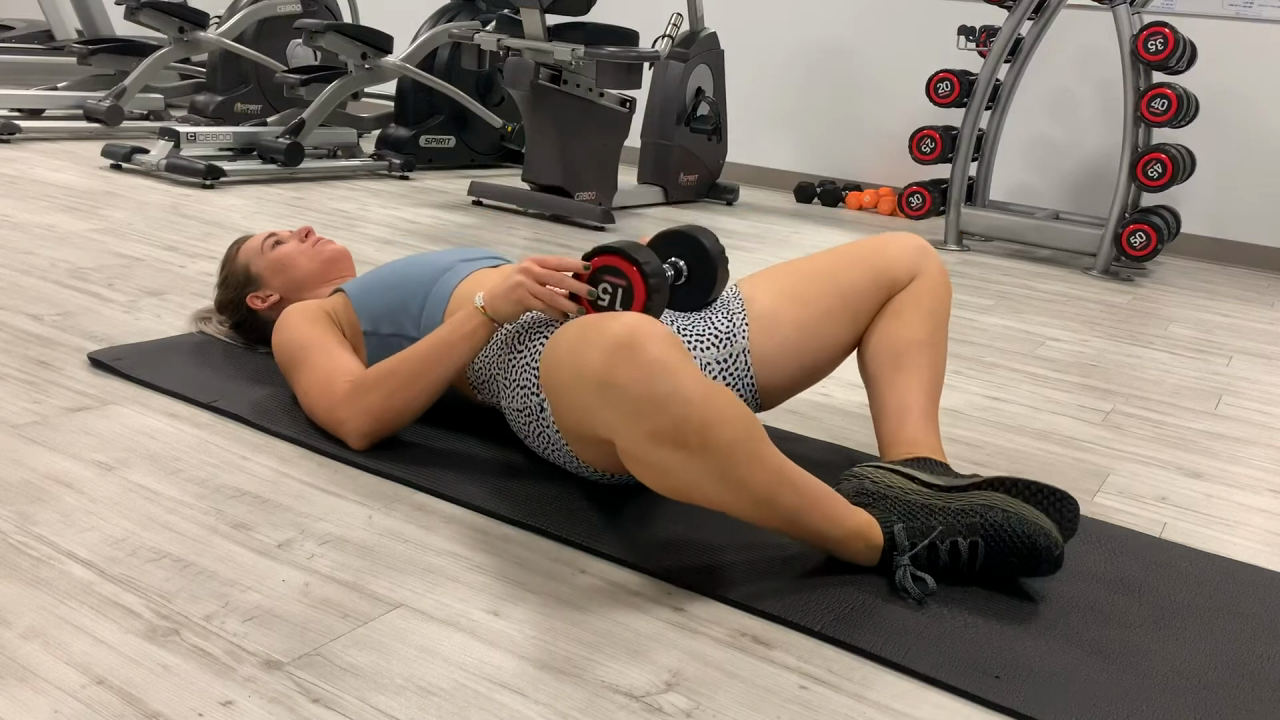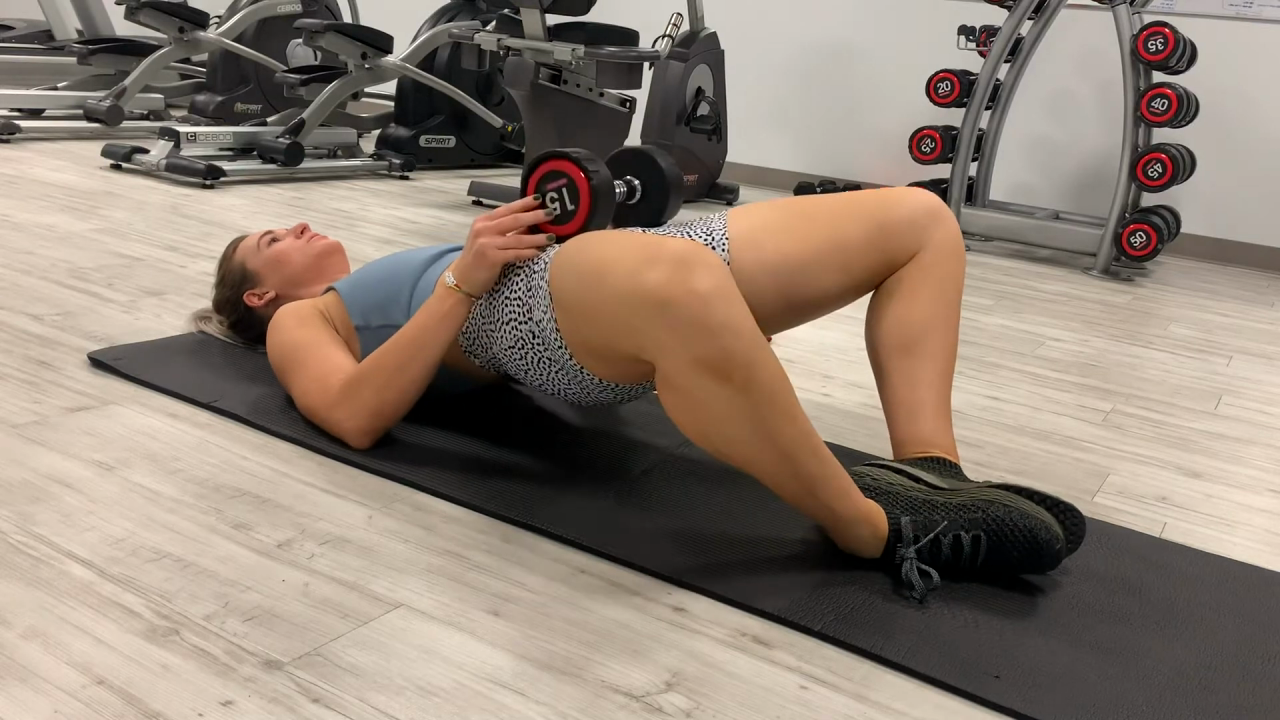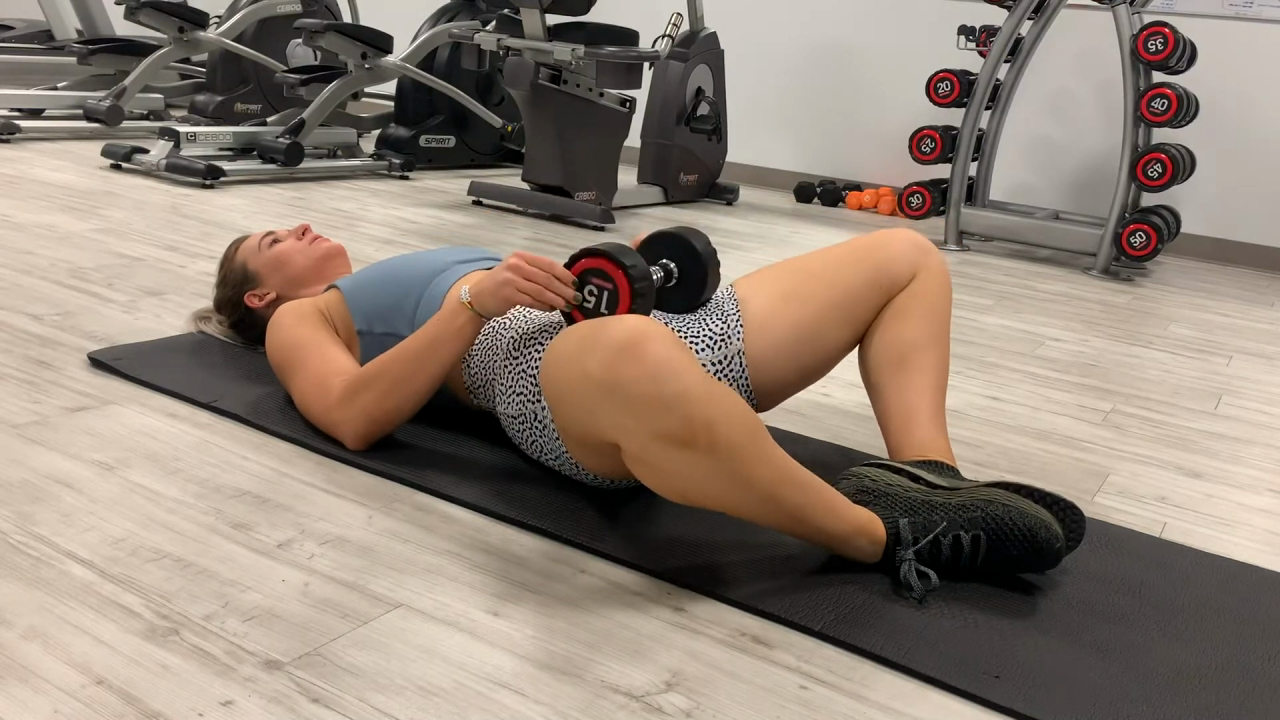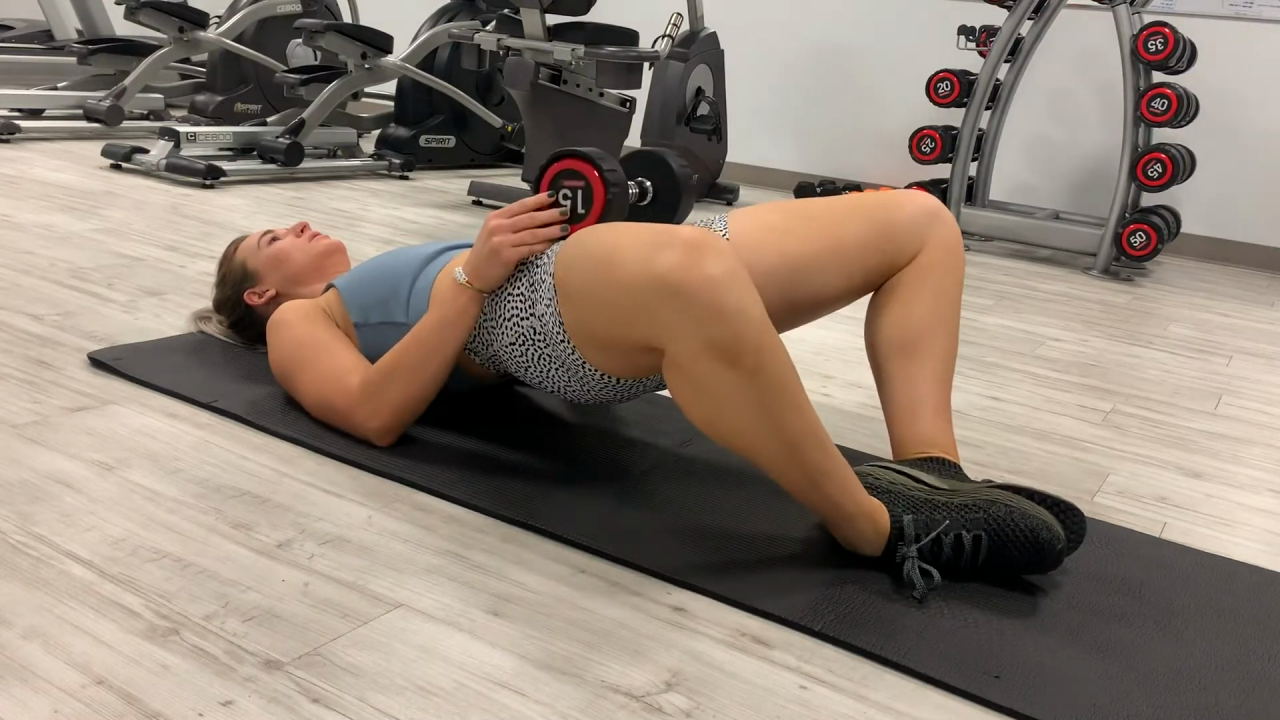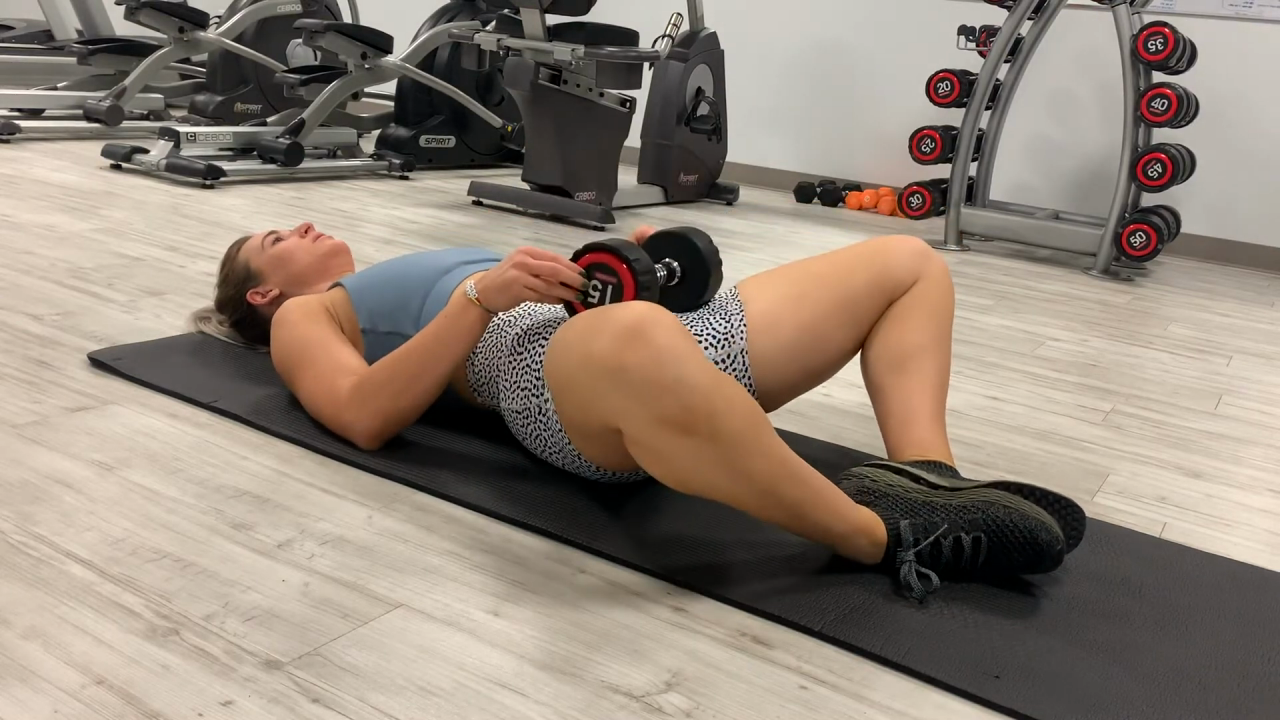
dt=1s
person 1, frame 1
left shoulder: (404, 286)
right shoulder: (306, 324)
right elbow: (360, 417)
right wrist: (491, 306)
left hip: (667, 323)
right hip: (543, 358)
left knee: (907, 258)
right knee: (630, 354)
left ankle: (912, 475)
right ankle: (880, 537)
person 1, frame 2
left shoulder: (392, 281)
right shoulder: (301, 324)
right elbow: (357, 416)
left wrist: (601, 218)
right wrist: (464, 277)
left hip: (644, 270)
right hip: (531, 299)
left knee: (918, 218)
right knee: (679, 287)
left ankle: (925, 473)
right ankle: (877, 529)
person 1, frame 3
left shoulder: (399, 283)
right shoulder: (301, 321)
right elbow: (356, 418)
right wrist: (475, 301)
left hip: (655, 322)
right hip: (536, 362)
left knee: (906, 255)
right knee: (635, 363)
left ankle: (923, 477)
right ankle: (883, 534)
person 1, frame 4
left shoulder: (385, 285)
right shoulder: (299, 325)
right elbow: (377, 414)
left wrist: (616, 221)
right wrist: (476, 274)
left hip: (646, 285)
right hip: (535, 304)
left knee: (917, 221)
right knee: (691, 271)
left ankle: (925, 473)
right ankle: (880, 528)
person 1, frame 5
left shoulder: (398, 285)
right shoulder: (304, 321)
right elbow: (368, 415)
right wrist: (480, 295)
left hip: (672, 327)
right hip: (539, 359)
left knee: (908, 262)
right knee: (637, 344)
left ankle: (921, 479)
right ankle: (885, 536)
